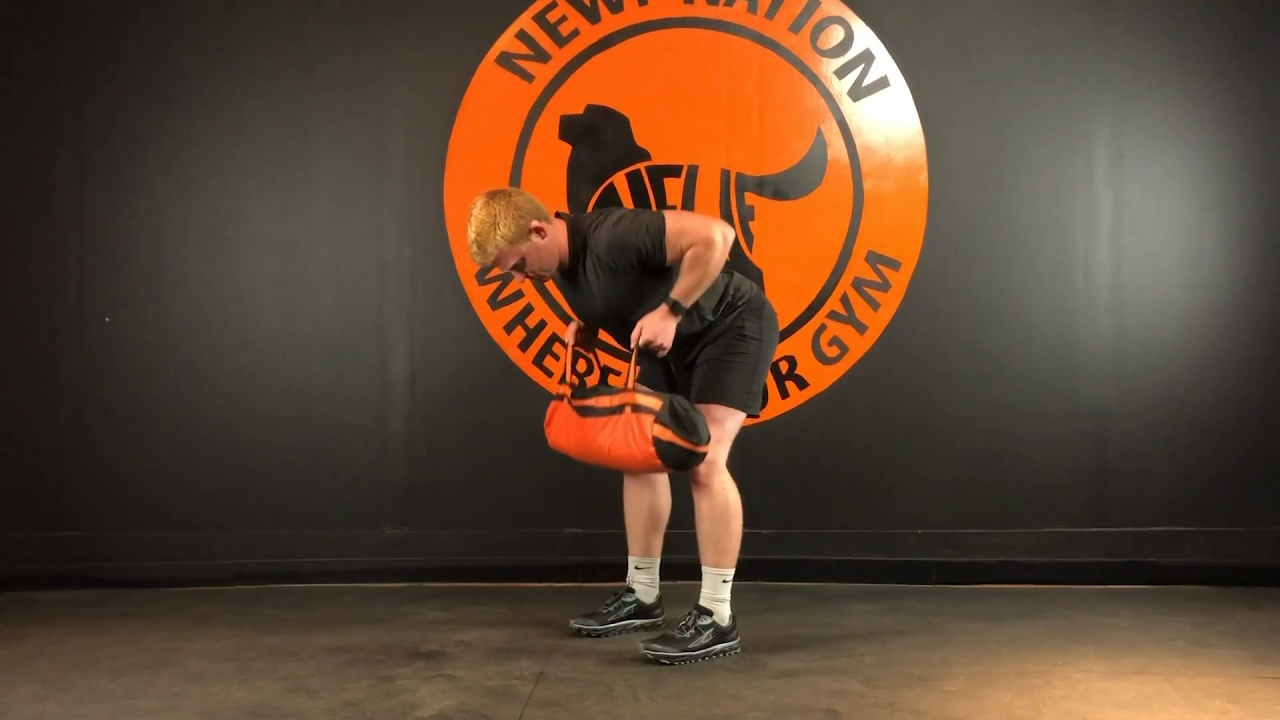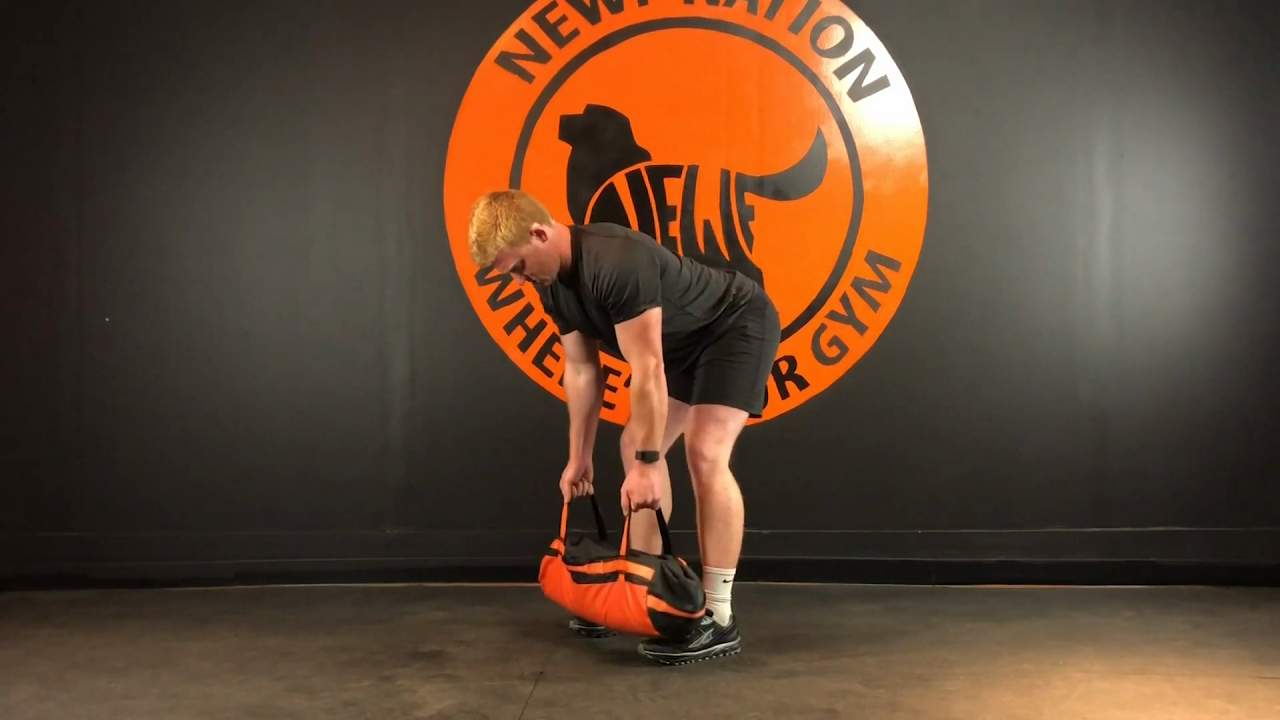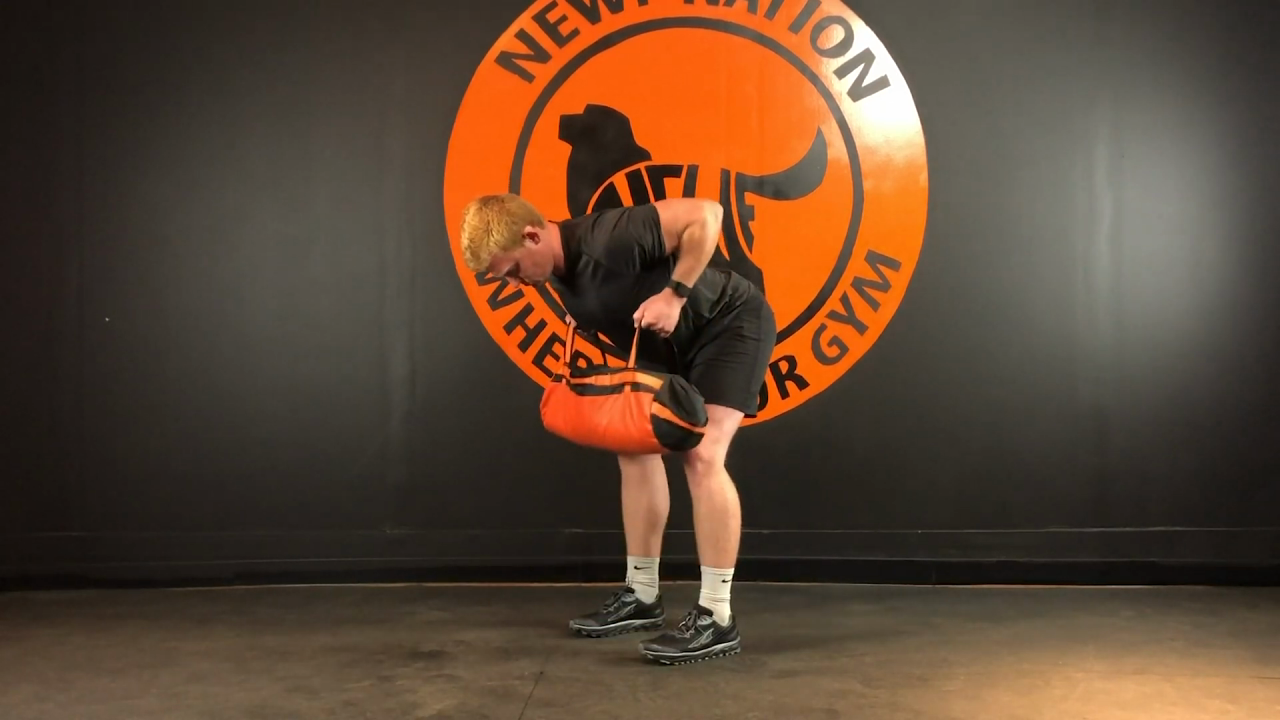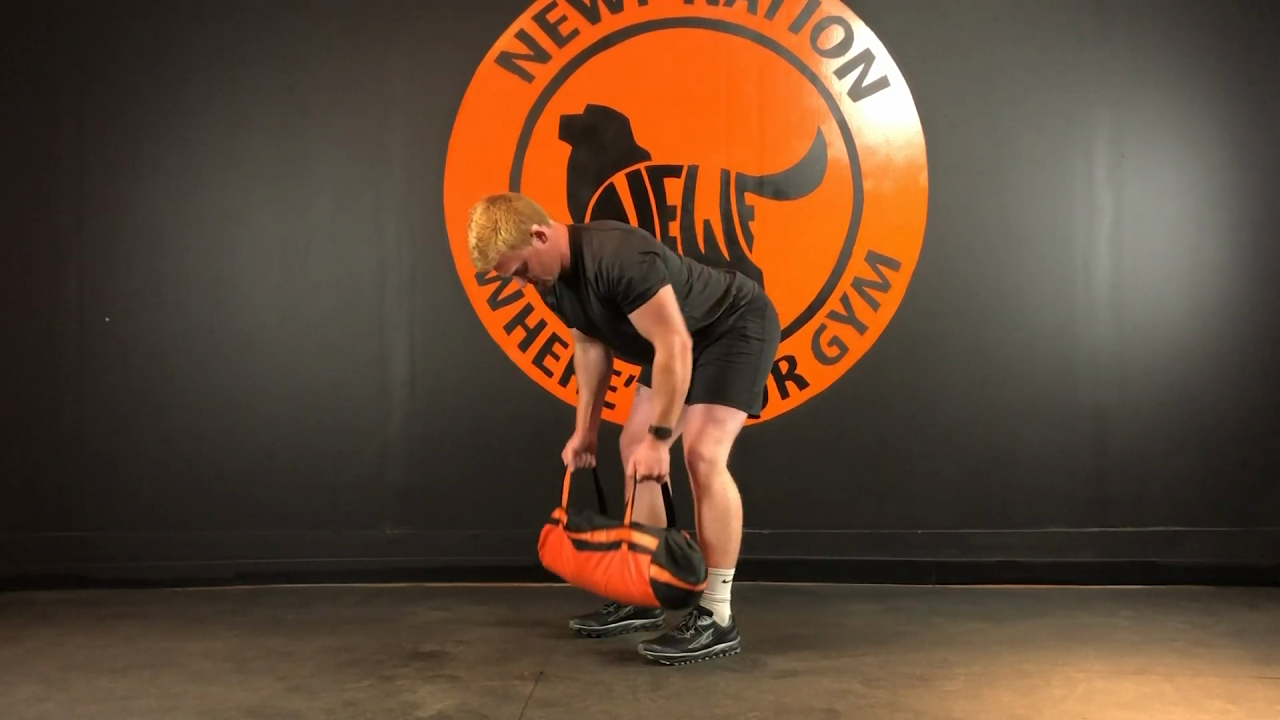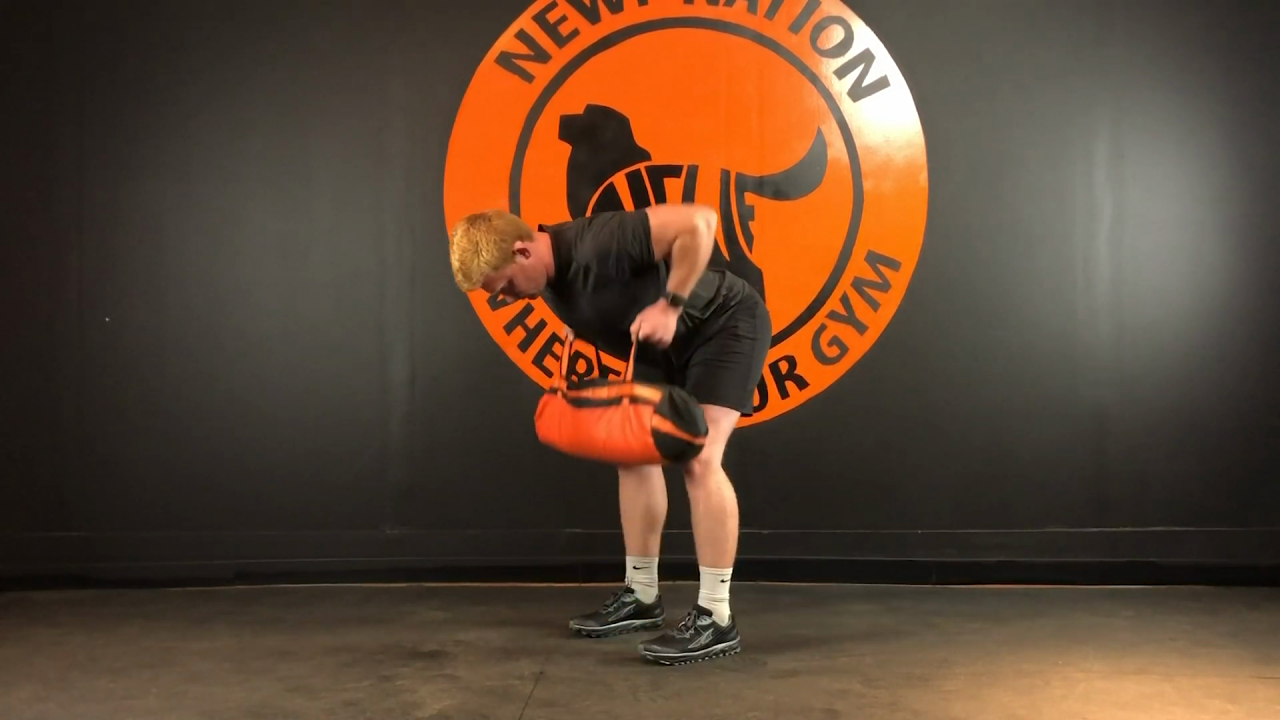
dt=1s
person 1, frame 1
left shoulder: (612, 237)
right shoulder: (559, 258)
left elbow: (715, 236)
left wrist: (671, 311)
right wrist: (585, 321)
left hip: (734, 325)
right hip: (675, 340)
left knee: (704, 456)
left ankle: (717, 617)
right ankle: (642, 596)
person 1, frame 2
left shoulder: (615, 263)
right shoulder: (553, 281)
left elbow: (647, 370)
right elbow: (581, 368)
left wrist: (645, 464)
right wrist: (578, 457)
left hip: (737, 325)
right hip: (682, 339)
left knee: (705, 455)
right knee: (633, 446)
left ankle: (717, 617)
person 1, frame 3
left shoulder: (607, 239)
right shoulder: (556, 265)
left elbow: (706, 214)
left wrist: (673, 293)
right wrist: (583, 315)
left hip: (730, 324)
right hip: (671, 338)
left knee: (701, 455)
right knee: (636, 449)
left ankle: (716, 617)
right ankle: (642, 595)
person 1, frame 4
left shoulder: (616, 257)
right shoulder: (553, 282)
left elbow: (676, 346)
right elbow: (592, 343)
left wrist: (659, 438)
right wrist: (585, 428)
left hip: (736, 325)
right hip: (677, 340)
left knee: (703, 455)
right knee: (633, 449)
left ankle: (717, 618)
person 1, frame 5
left shoulder: (596, 245)
right shoulder: (549, 269)
left elbow: (699, 222)
left wrist: (669, 305)
right wrist: (584, 329)
left hip: (726, 324)
right hip: (672, 335)
left knee: (697, 454)
left ankle: (715, 617)
right ankle: (641, 596)
